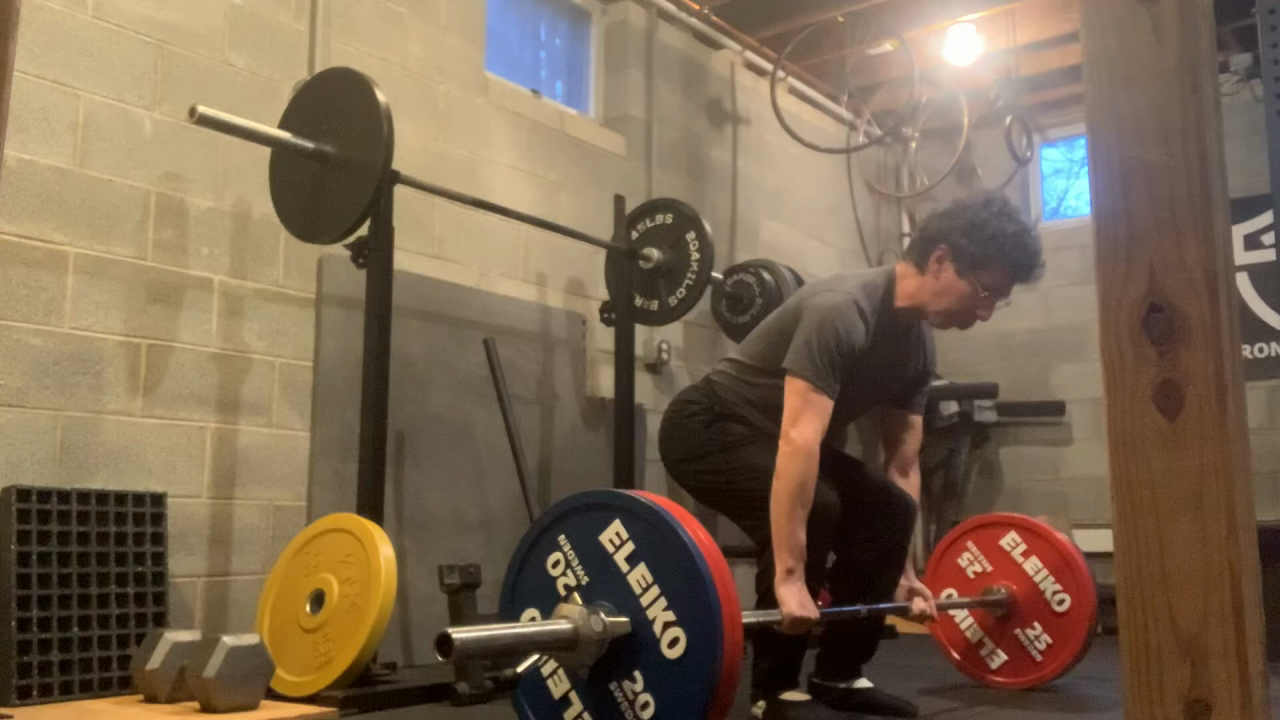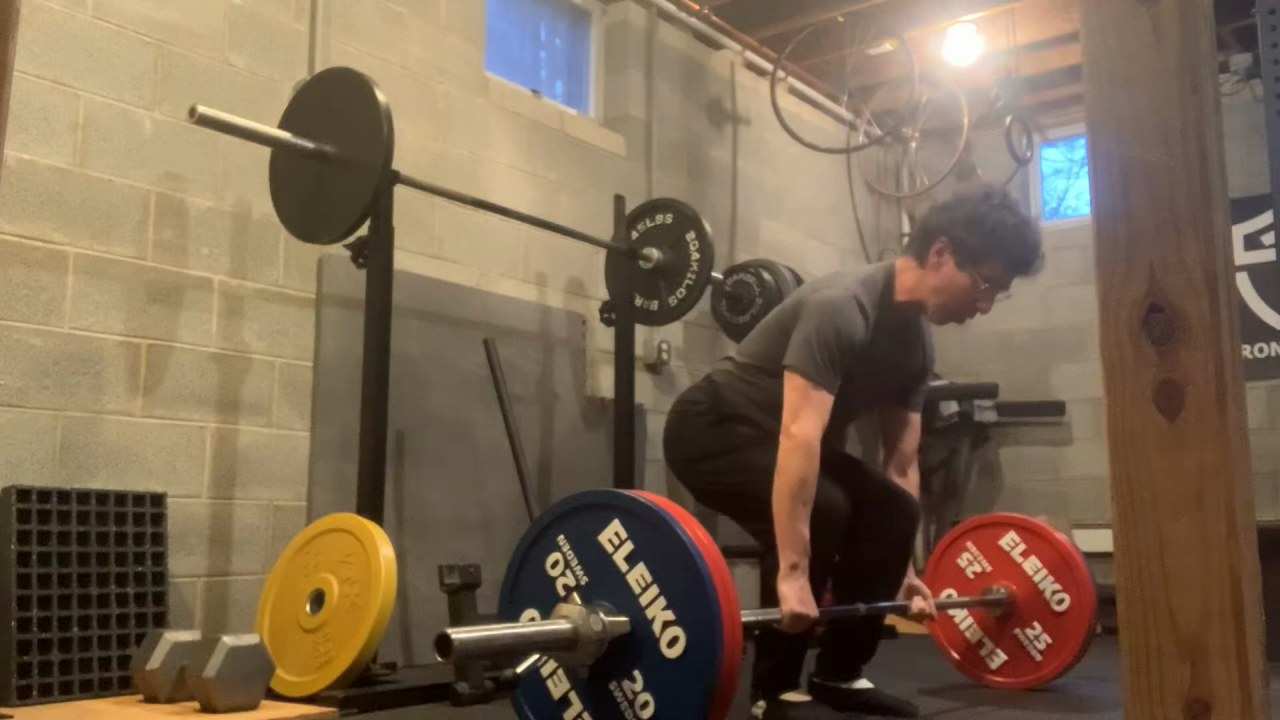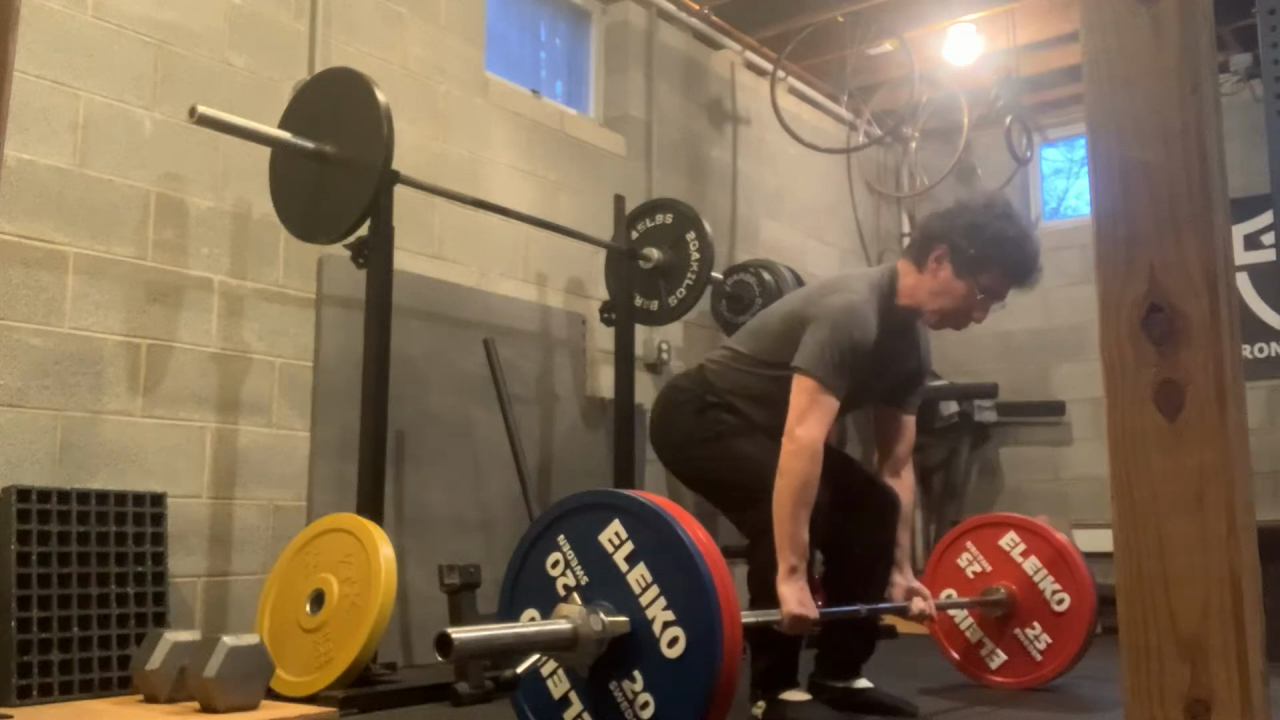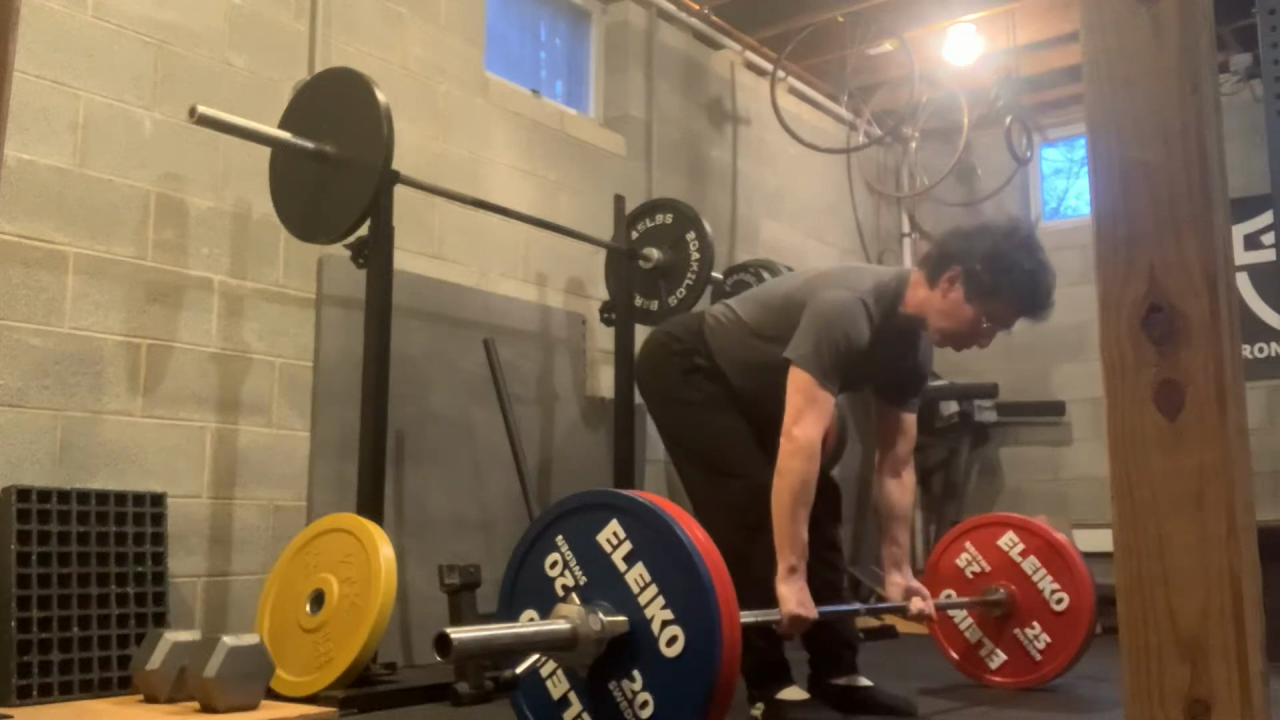
dt=0.7s
person 1, frame 1
left shoulder: (917, 345)
right shoulder: (842, 310)
left elbow: (904, 466)
right elbow: (798, 441)
left wrist: (904, 573)
right wrist: (788, 578)
left hip: (774, 437)
right hip: (707, 429)
left knee: (889, 508)
right knee: (813, 508)
left ankle: (838, 674)
person 1, frame 2
left shoulder: (916, 340)
right shoulder: (841, 306)
left elbow: (902, 462)
right elbow: (799, 437)
left wrist: (904, 572)
right wrist: (793, 574)
left hip: (773, 439)
right hip: (711, 429)
left knee: (892, 511)
right knee: (820, 510)
left ankle: (839, 674)
person 1, frame 3
left shoulder: (911, 344)
right shoulder: (850, 311)
left elbow: (896, 466)
right elbow: (802, 439)
left wrist: (900, 572)
right wrist: (791, 576)
left hip: (762, 425)
right hip: (697, 416)
left knee: (873, 504)
right knee: (793, 508)
left ankle: (839, 675)
person 1, frame 4
left shoulder: (913, 345)
right shoulder: (848, 308)
left elbow: (895, 466)
right elbow: (799, 440)
left wrist: (897, 571)
right wrist: (790, 576)
left hip: (748, 388)
right hip: (687, 367)
left knee: (816, 503)
right knee: (750, 505)
left ankle: (835, 674)
